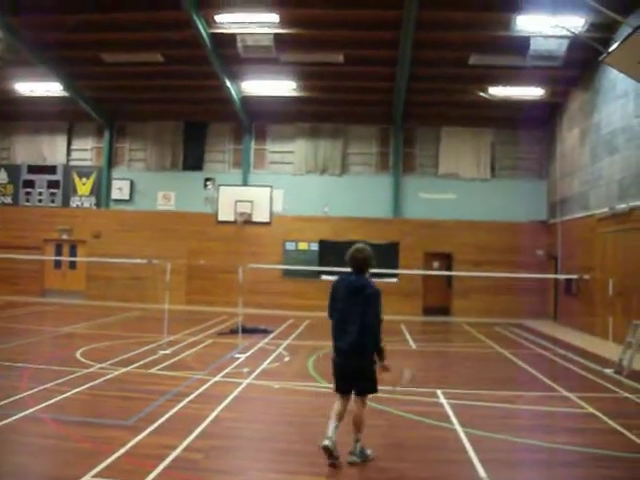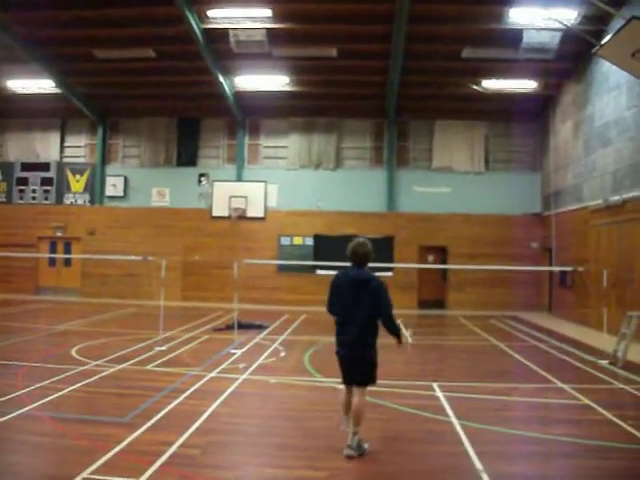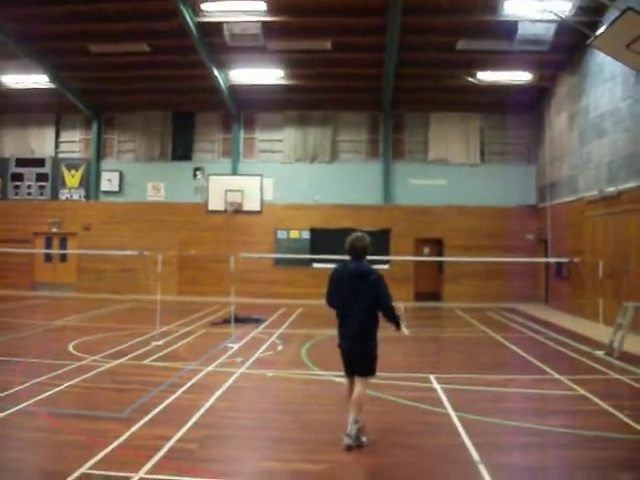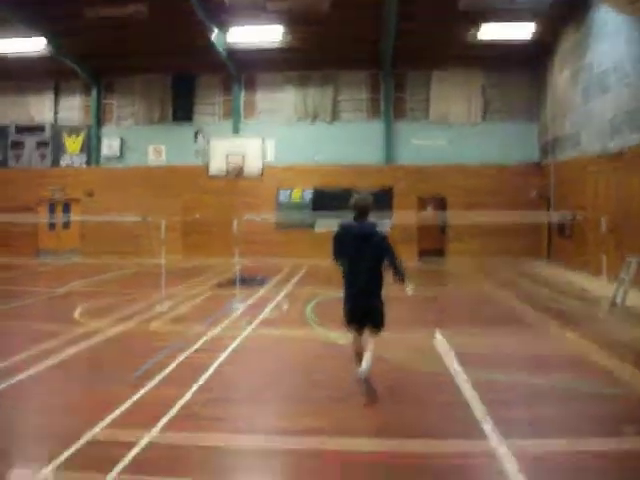
dt=0.2s
person 1, frame 1
left shoulder: (338, 285)
right shoulder: (370, 291)
right elbow: (372, 327)
right wrist: (381, 356)
left hip: (340, 353)
right hip: (360, 355)
left knee: (342, 398)
right knee: (360, 400)
left ankle: (330, 437)
right ankle: (356, 449)
person 1, frame 2
left shoulder: (338, 279)
right shoulder: (375, 284)
left elbow: (331, 309)
right elbow: (386, 315)
right wrist: (397, 335)
left hip: (343, 344)
right hip: (364, 346)
left knee: (348, 389)
right knee: (359, 392)
left ankle: (350, 434)
right ankle: (353, 442)
person 1, frame 3
left shoulder: (337, 273)
right shoulder: (374, 277)
left elbow: (330, 301)
right elbow: (385, 306)
right wrist: (396, 322)
left hip: (345, 336)
right hip: (366, 337)
left knee: (351, 380)
right knee: (361, 383)
left ankle: (354, 423)
right ankle: (351, 433)
person 1, frame 4
left shoulder: (341, 233)
right shoulder: (377, 237)
left elbow: (338, 257)
right elbow: (391, 260)
right wrist: (402, 279)
left hip: (351, 293)
right hip: (371, 294)
left knee: (357, 335)
right knee: (371, 334)
left ankle: (362, 371)
right ankle: (365, 368)
